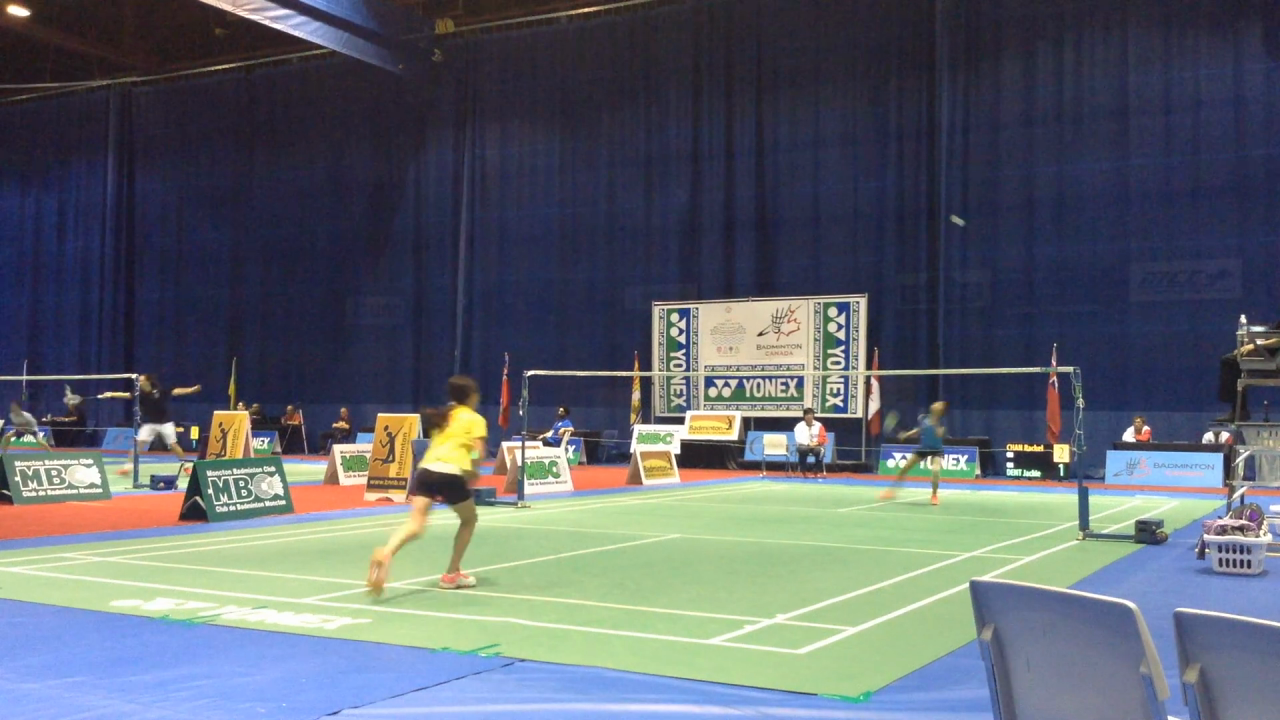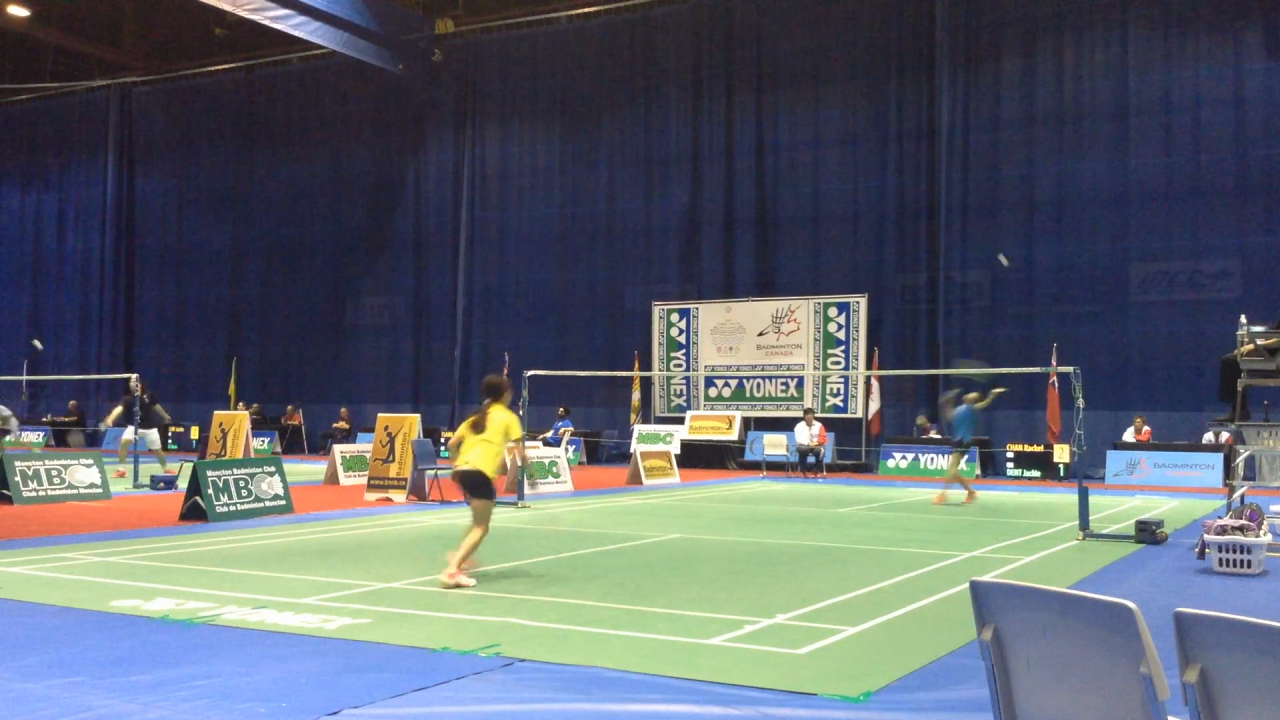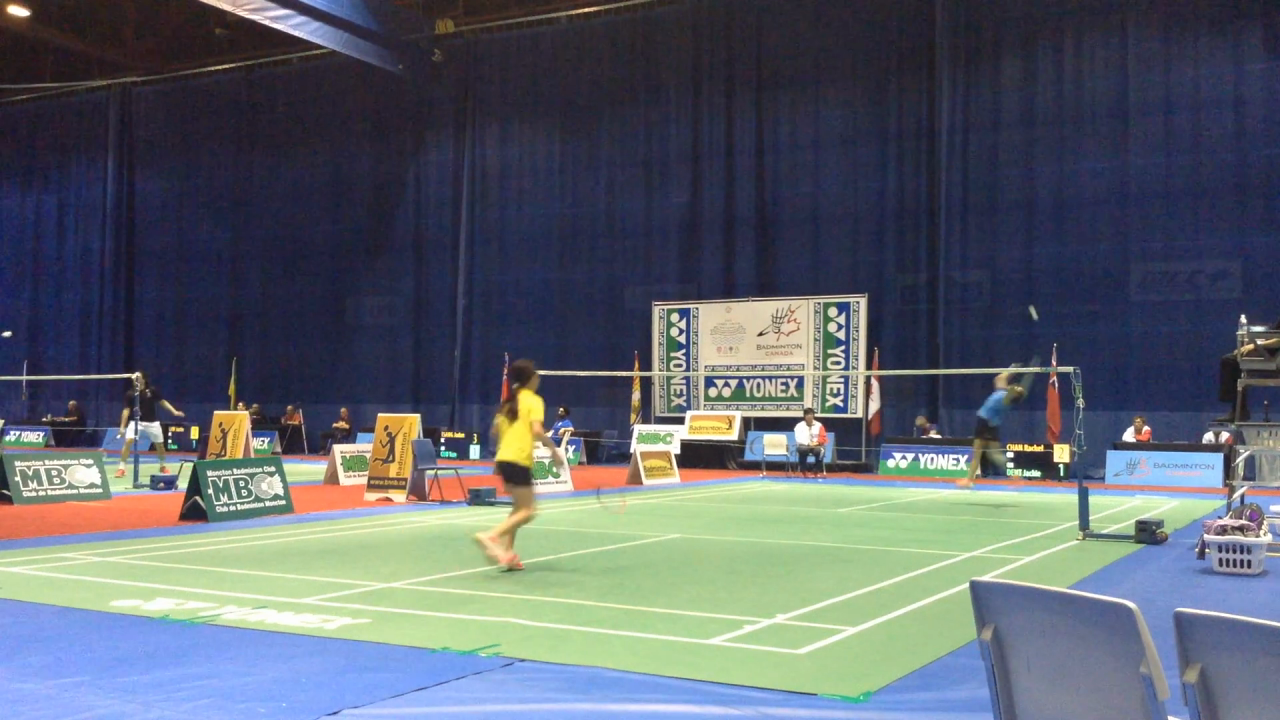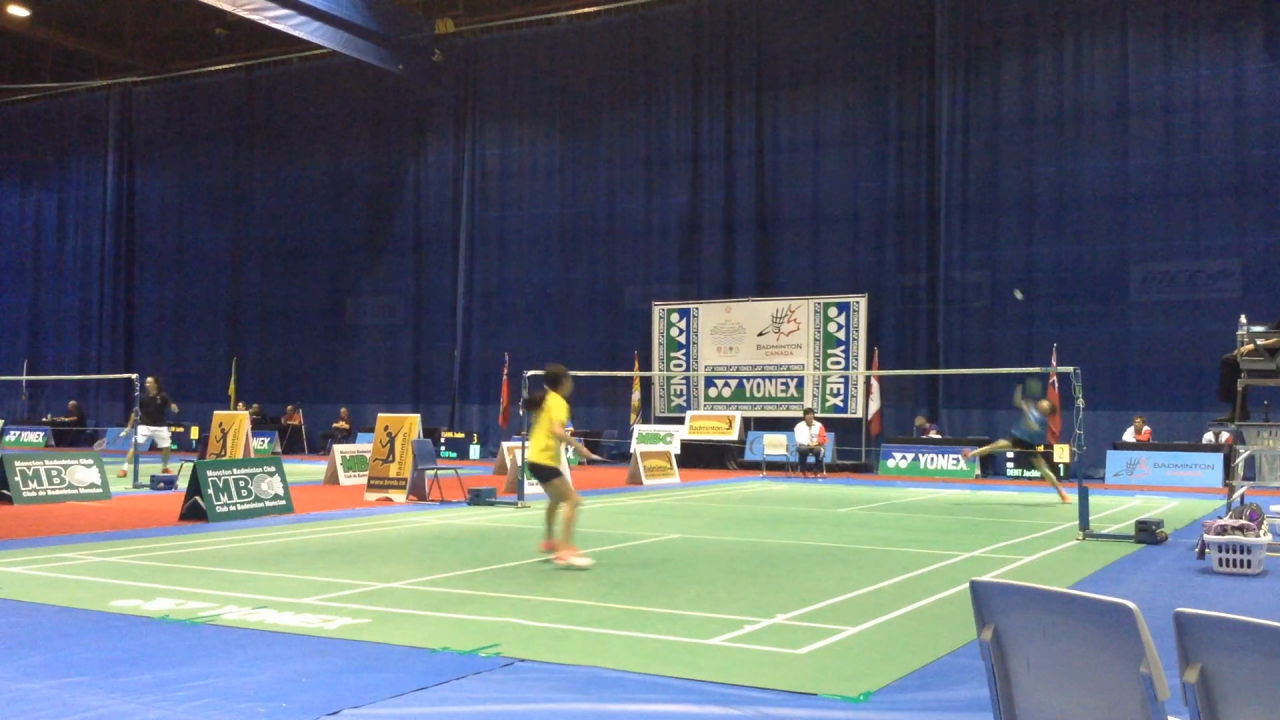
dt=0.2s
person 1, frame 1
left shoulder: (442, 416)
right shoulder: (475, 419)
right elbow: (478, 453)
right wrist: (472, 468)
left hip: (427, 470)
right hip: (450, 475)
left knee: (415, 524)
right knee: (469, 520)
left ankle: (385, 555)
right ankle: (452, 574)
person 1, frame 2
left shoulder: (475, 416)
right shoulder: (508, 417)
left elbow: (452, 445)
right elbow: (519, 451)
left hip: (461, 470)
right hip: (480, 472)
left knee: (480, 521)
right knee: (481, 527)
left ankle: (462, 559)
right ankle: (452, 570)
person 1, frame 3
left shoulder: (510, 401)
right shoulder: (534, 400)
left elbow: (495, 431)
right elbow: (537, 431)
right wrist: (554, 450)
left hip: (503, 459)
right hip: (517, 461)
left knee: (520, 507)
right knee: (528, 512)
left ankle: (506, 554)
right ankle: (490, 536)
person 1, frame 4
left shoulder: (546, 401)
right shoulder: (559, 403)
right elbow: (558, 431)
right wrist: (579, 447)
left hip: (538, 460)
right hip: (543, 461)
left knee: (557, 498)
right knee: (573, 501)
left ankle: (550, 542)
right ankle: (566, 552)
